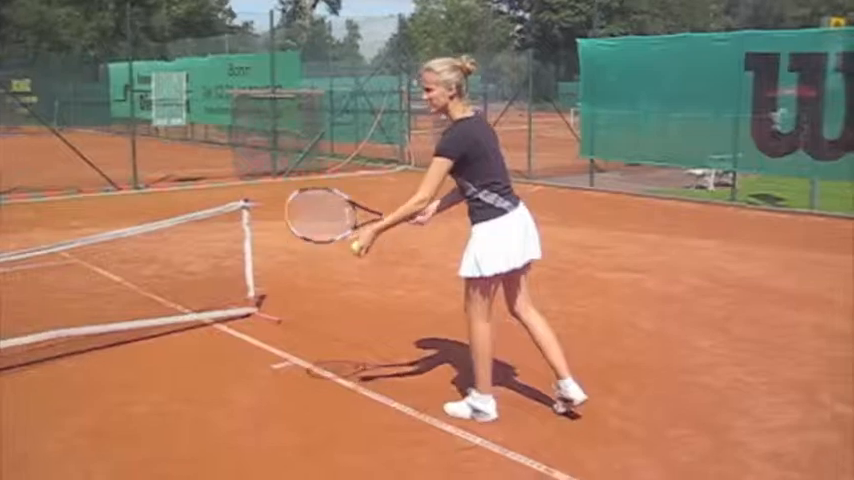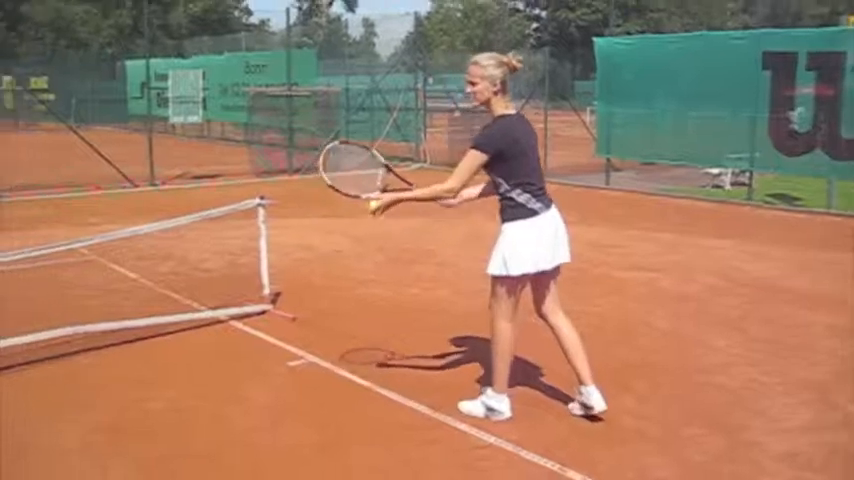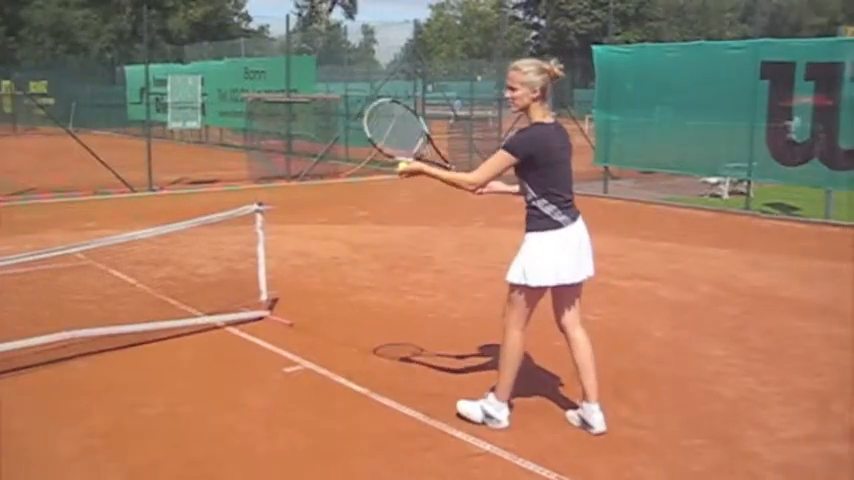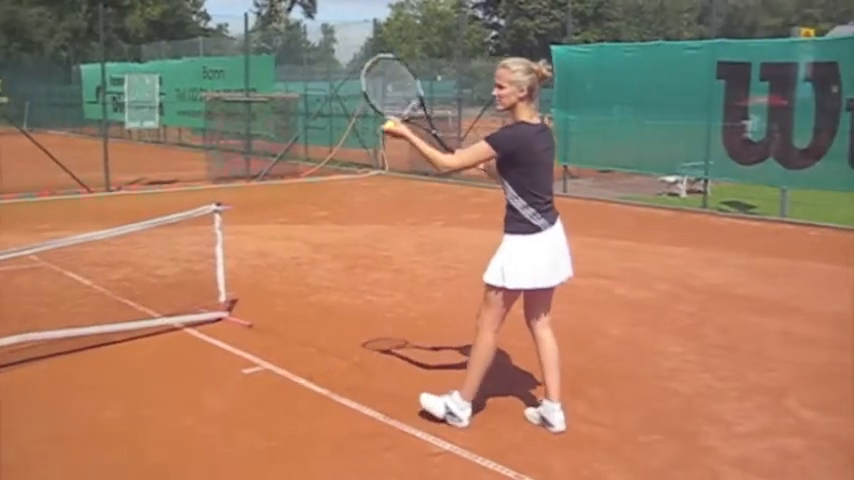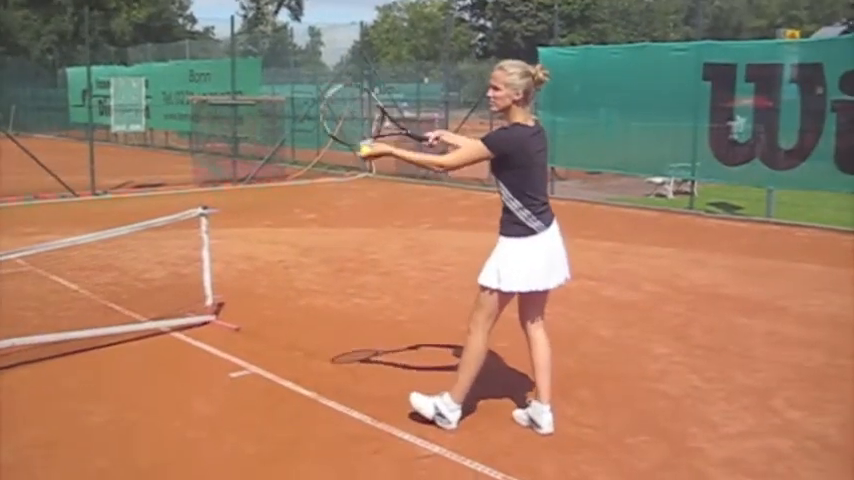
dt=0.3s
person 1, frame 1
left shoulder: (456, 137)
right shoulder: (477, 123)
left elbow: (421, 198)
left wrist: (375, 229)
right wrist: (435, 209)
left hip: (495, 229)
right hip: (515, 220)
left knee: (478, 313)
right knee: (522, 308)
left ankle: (482, 401)
right ankle: (567, 385)
person 1, frame 2
left shoulder: (496, 132)
right shoulder: (519, 123)
left elbow: (449, 186)
left wrist: (396, 197)
right wrist: (468, 194)
left hip: (524, 231)
right hip: (547, 222)
left knee: (501, 314)
right knee: (550, 310)
left ankle: (497, 400)
right ankle: (590, 393)
person 1, frame 3
left shoulder: (529, 138)
right shoulder: (557, 132)
left elbow: (471, 181)
left wrist: (420, 168)
right wrist: (501, 186)
left hip: (547, 241)
right hip: (572, 234)
left knee: (514, 322)
right knee: (570, 322)
left ankle: (497, 407)
right ankle: (592, 410)
person 1, frame 4
left shoulder: (513, 136)
right shoulder: (541, 131)
left elbow: (447, 164)
left wrist: (406, 133)
right wrist: (481, 156)
left hip: (525, 243)
right hip: (548, 236)
left knee: (488, 323)
right knee: (539, 322)
left ankle: (460, 405)
right ankle: (552, 409)
person 1, frame 5
left shoulder: (508, 138)
right shoulder: (533, 132)
left elbow: (444, 163)
right elbow: (482, 150)
left wrist: (389, 150)
right wrist: (451, 136)
left hip: (521, 245)
right hip: (544, 238)
left knee: (479, 325)
right knee: (534, 324)
left ankle: (450, 406)
right ankle: (541, 410)
